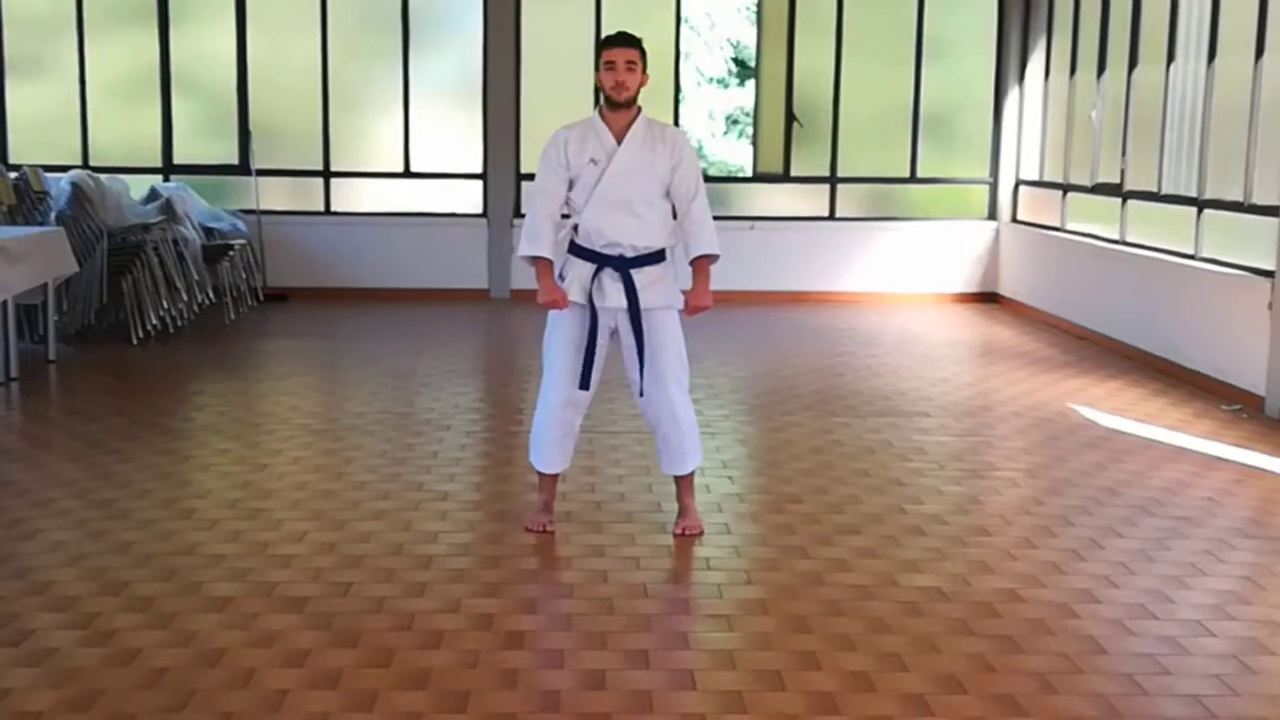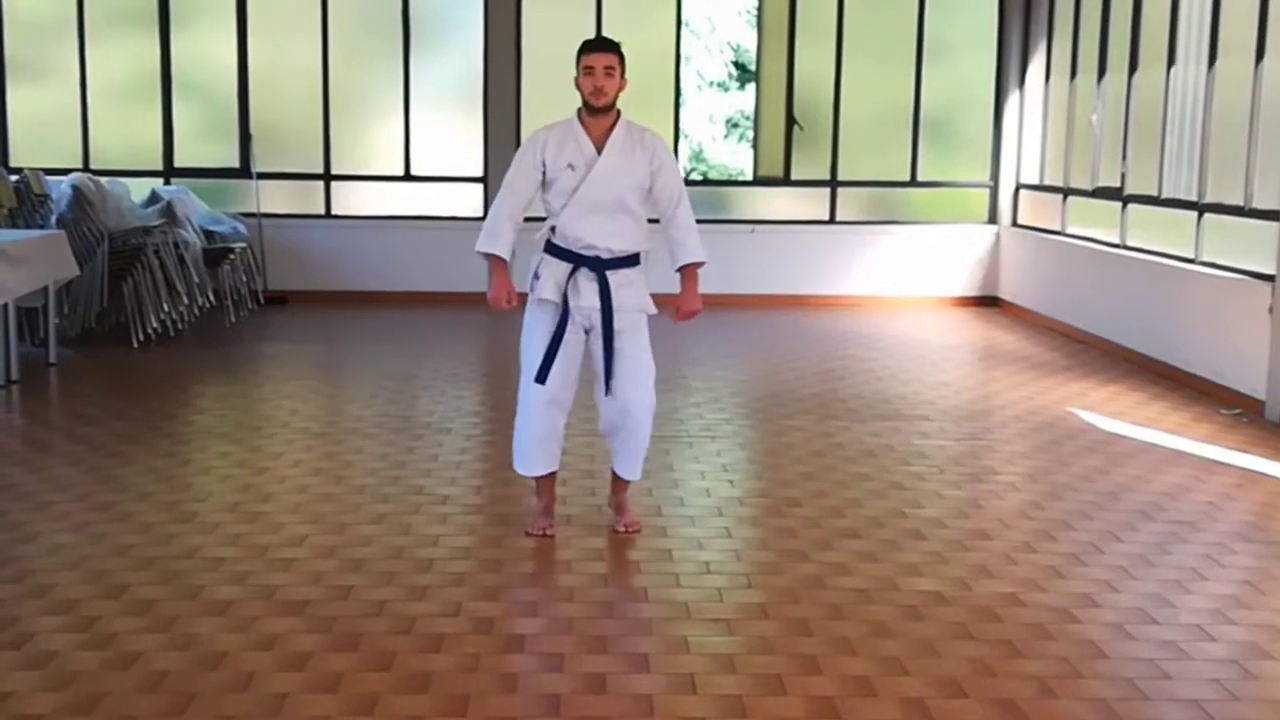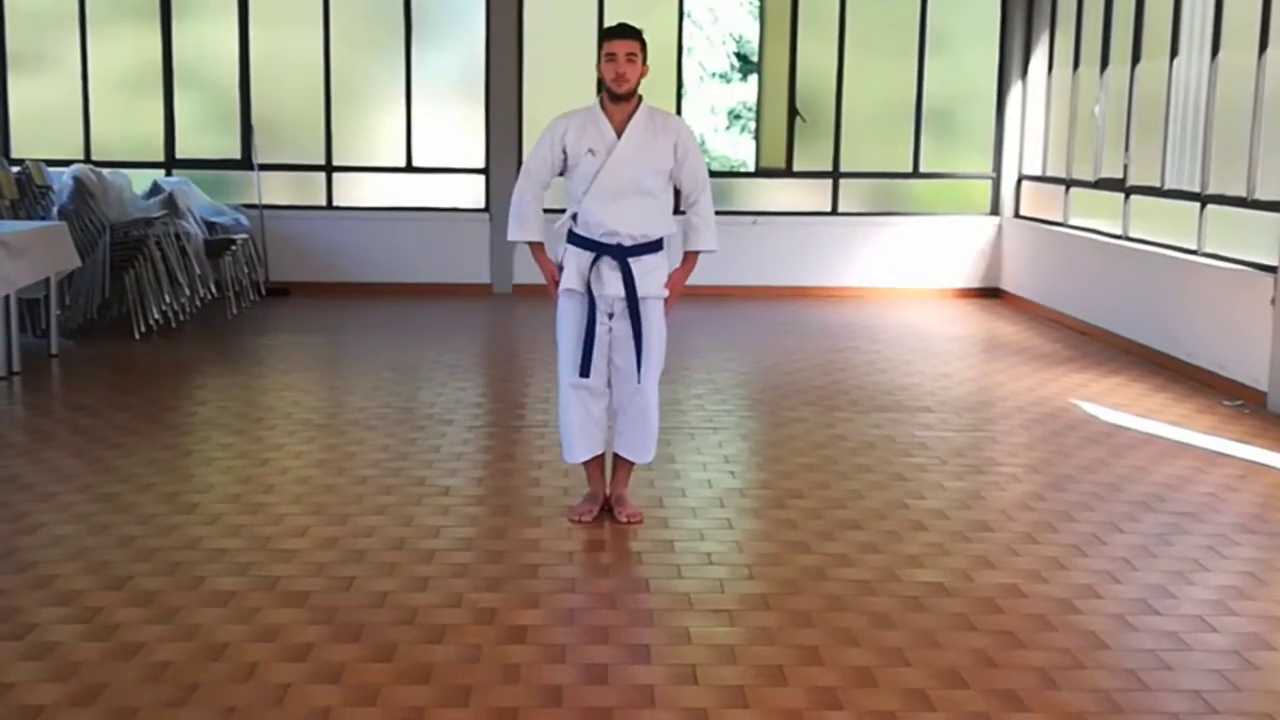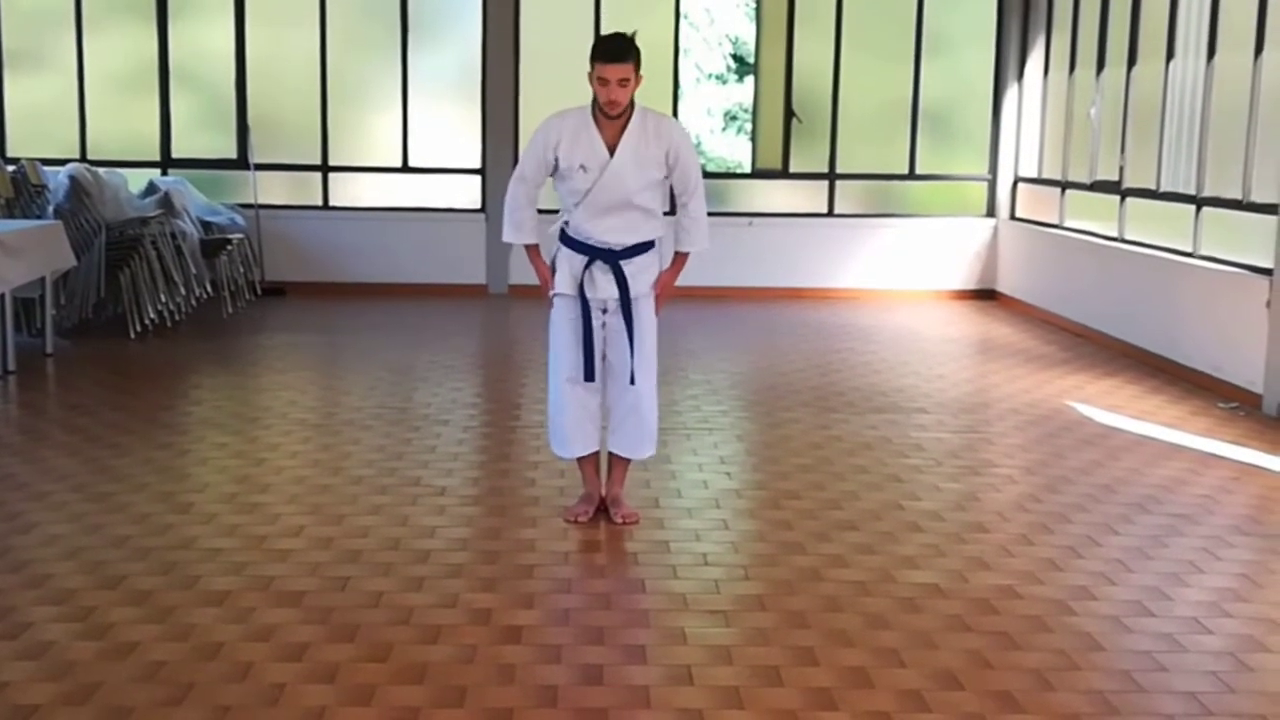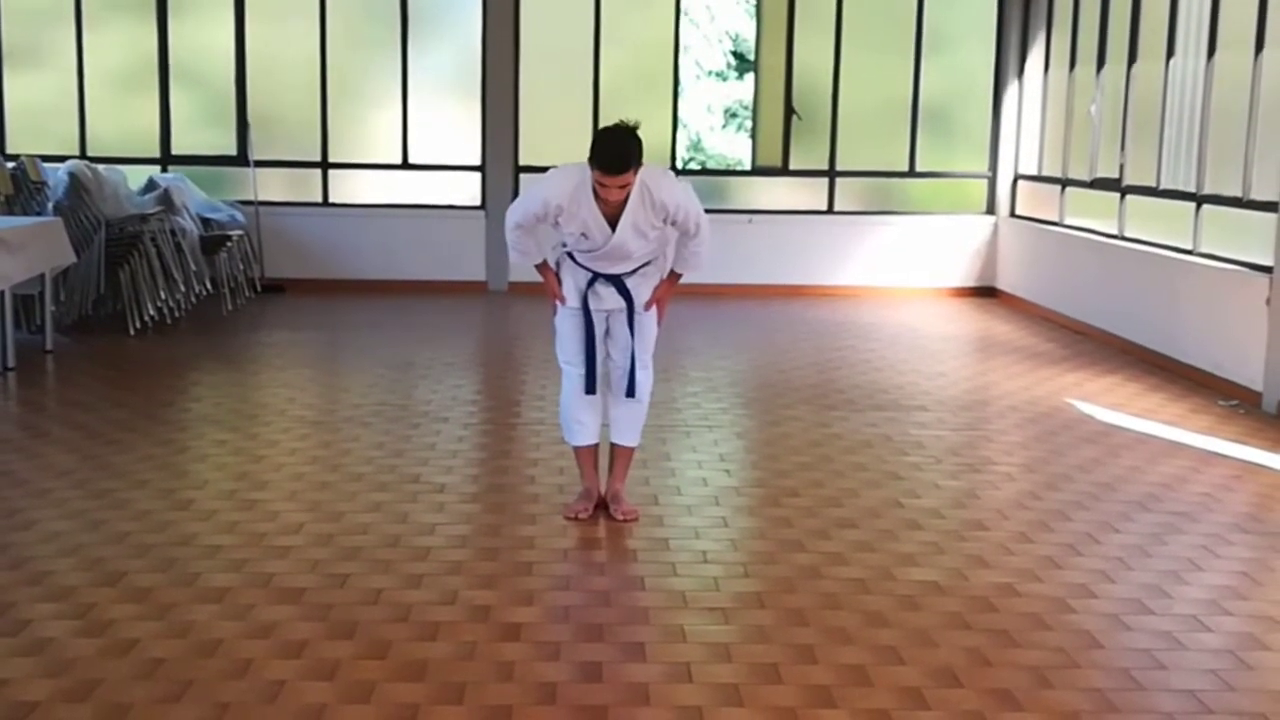
dt=1s
person 1, frame 1
left shoulder: (671, 143)
right shoulder: (567, 141)
left elbow: (694, 212)
right elbow: (543, 212)
left wrist: (701, 281)
right wrist: (545, 279)
left hip: (649, 281)
right hip: (582, 278)
left knee: (668, 394)
right knee: (561, 391)
left ankle: (686, 501)
right ankle: (546, 497)
person 1, frame 2
left shoulder: (649, 147)
right shoulder: (545, 142)
left elbow: (677, 215)
right elbow: (508, 207)
left wrist: (690, 285)
right wrist: (498, 273)
left hip: (621, 283)
right hip: (558, 280)
left knee: (633, 399)
right knee: (542, 394)
left ankle: (620, 496)
right ankle: (545, 501)
person 1, frame 3
left shoulder: (672, 132)
right shoulder: (567, 128)
left elbow: (699, 199)
right elbow: (527, 190)
left wrist: (685, 269)
right wrist: (543, 260)
left hip: (644, 270)
right hip: (583, 268)
left knee: (638, 383)
right knee: (581, 380)
left ankle: (620, 489)
right ankle: (594, 488)
person 1, frame 4
left shoulder: (667, 134)
right shoulder: (558, 130)
left elbow: (692, 200)
right elbow: (521, 193)
left wrist: (674, 269)
right wrist: (538, 262)
left hip: (637, 270)
right hip: (575, 267)
left knee: (635, 380)
right knee: (573, 378)
left ankle: (615, 488)
right ankle: (590, 487)
person 1, frame 5
left shoulder: (666, 192)
right shoulder: (557, 189)
left elbow: (695, 230)
right elbow: (517, 223)
left wrist: (670, 283)
right wrist: (547, 275)
left hip: (639, 284)
right hip: (578, 282)
left knee: (632, 378)
right knee: (579, 376)
left ankle: (616, 486)
right ankle: (589, 486)
